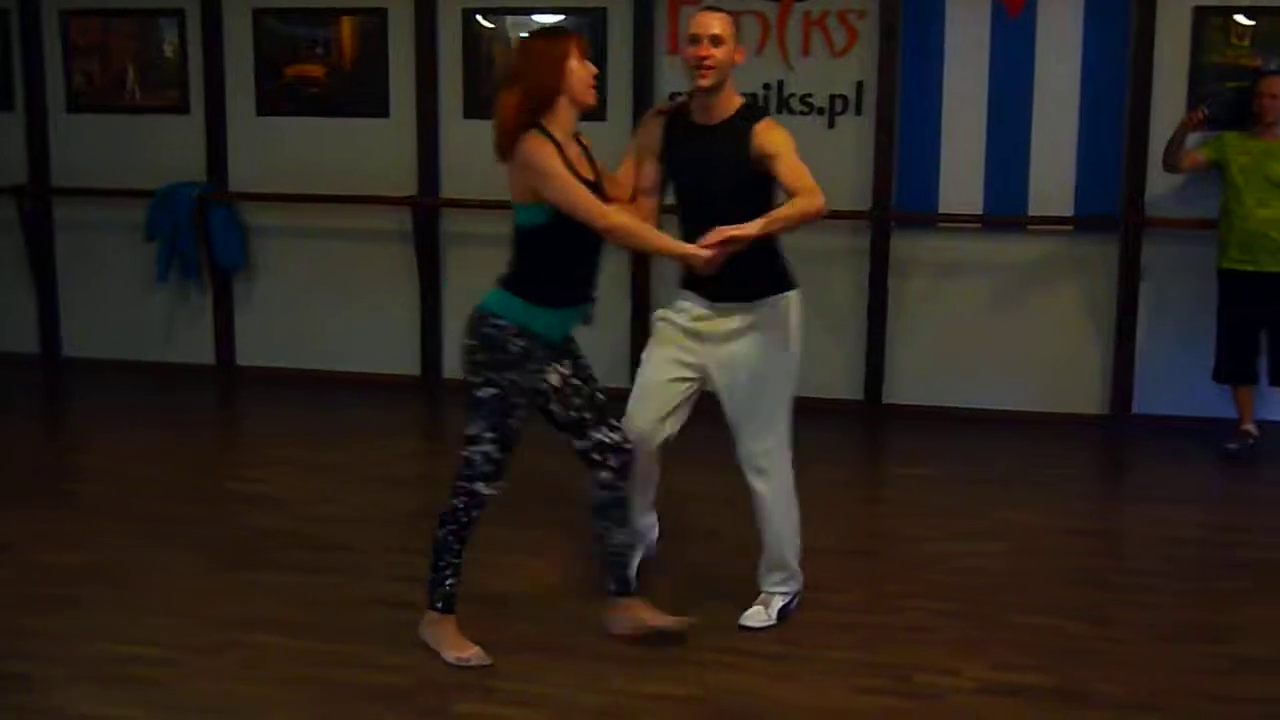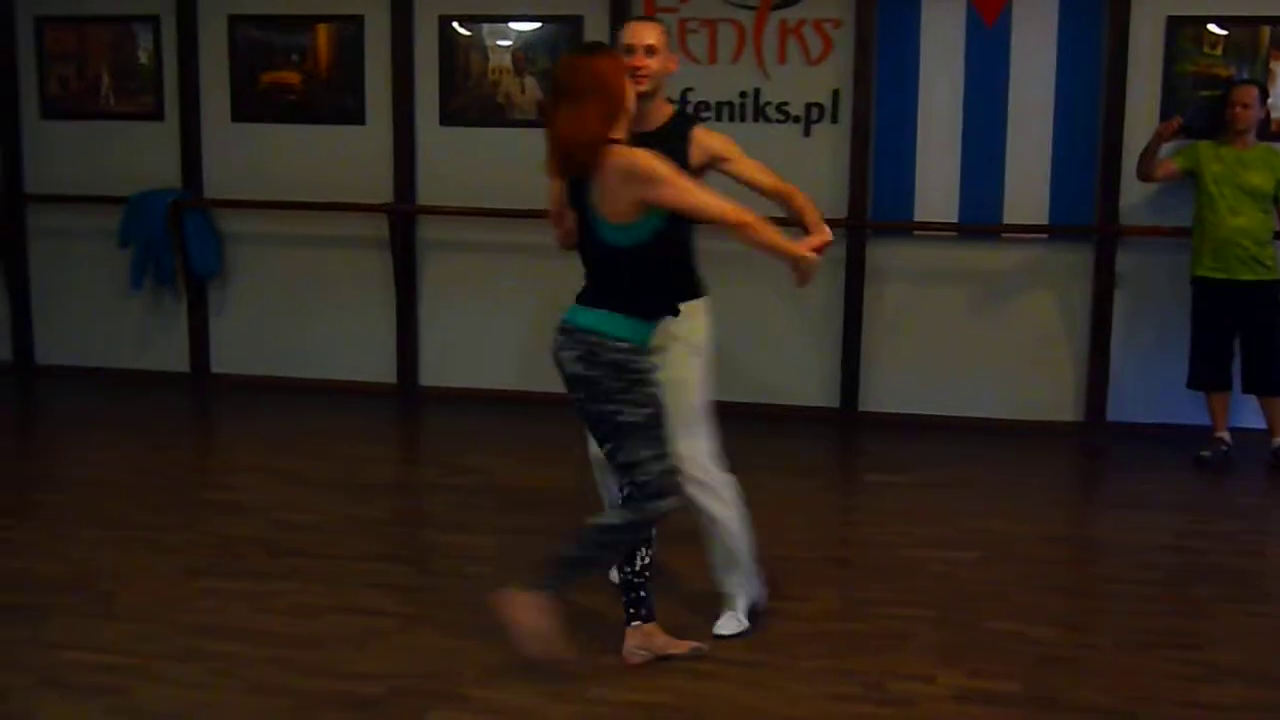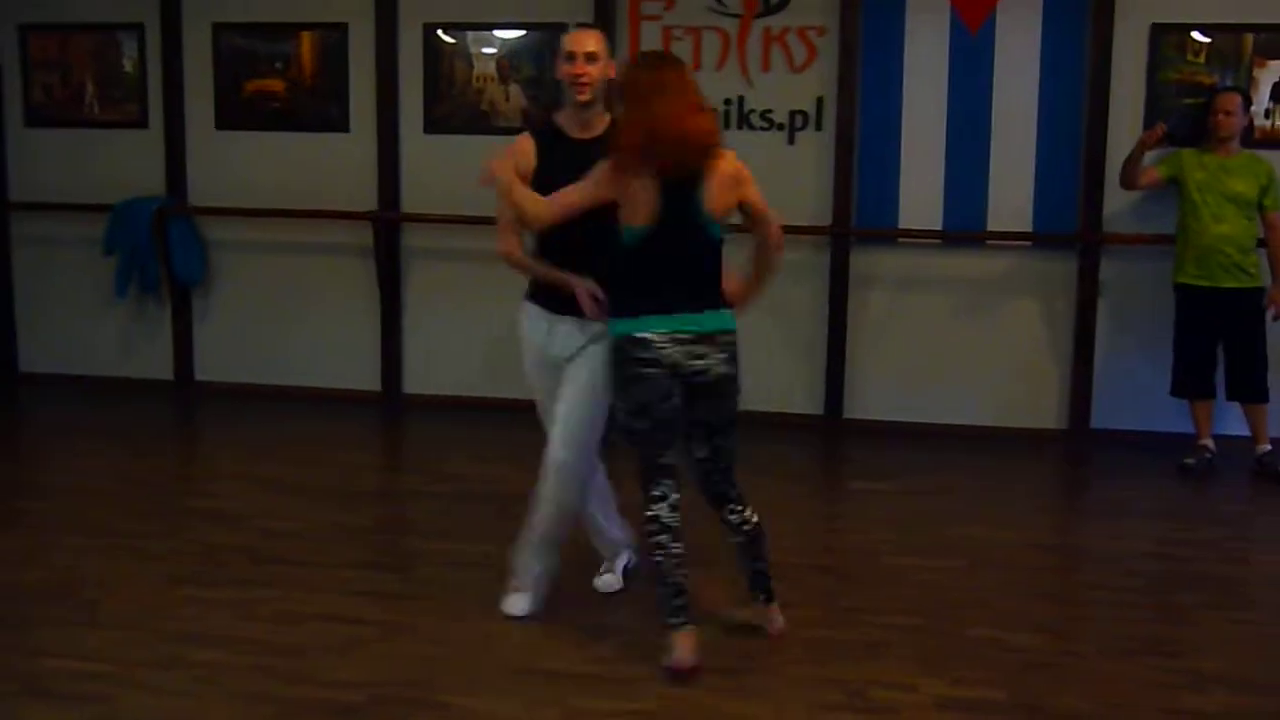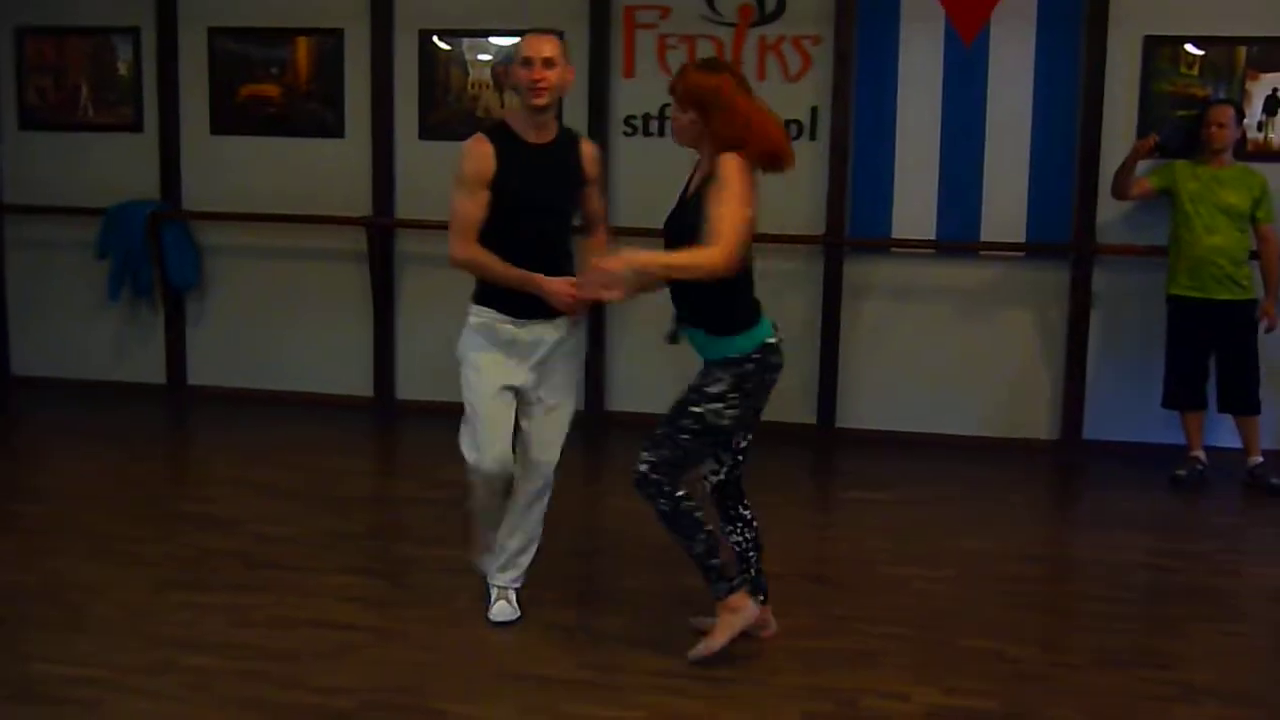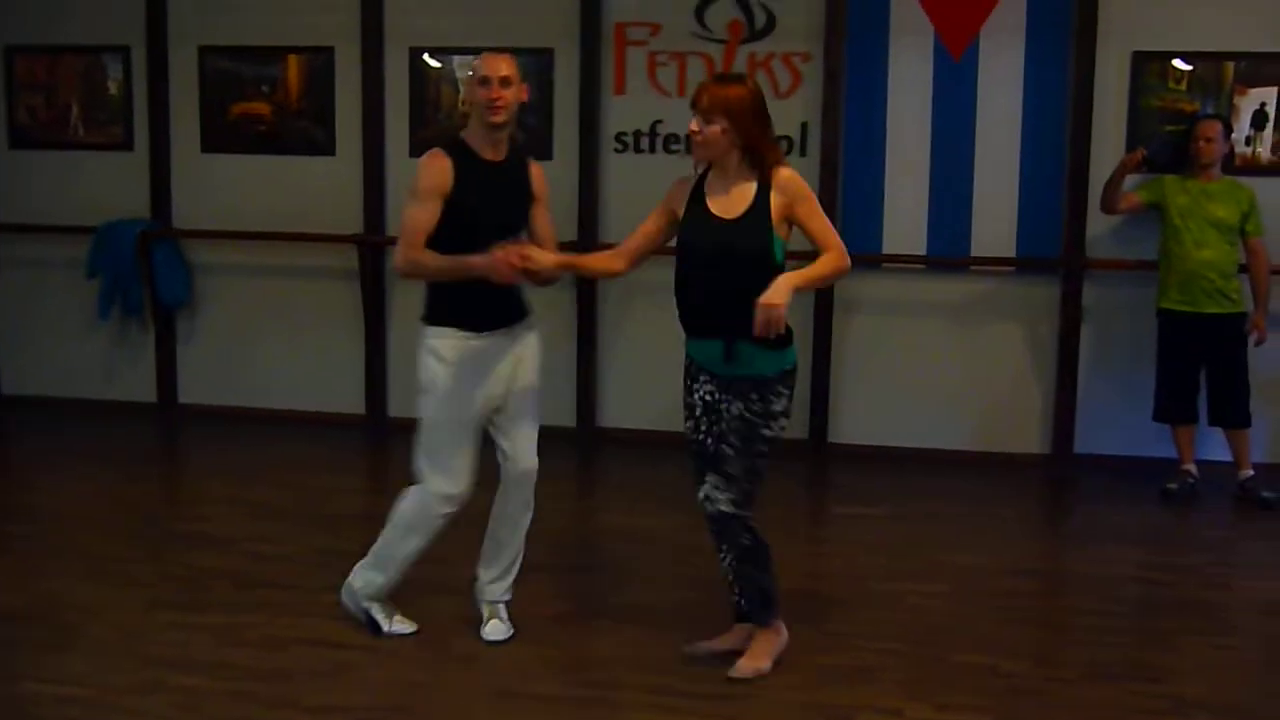
dt=0.2s
person 1, frame 1
left shoulder: (575, 148)
right shoulder: (533, 149)
left elbow: (615, 203)
right elbow: (605, 221)
right wrist: (689, 252)
left hip: (551, 343)
right hip: (508, 337)
left knee: (612, 454)
right knee: (480, 479)
left ankle: (625, 604)
right ankle: (438, 616)
person 1, frame 2
left shoulder: (583, 166)
right shoulder: (632, 166)
right elbow: (729, 216)
right wrist: (797, 251)
left hip: (588, 343)
right hip: (611, 350)
left knee: (640, 487)
right knee: (653, 494)
left ankle: (641, 628)
right ankle: (537, 596)
person 1, frame 3
left shoulder: (623, 170)
right shoulder: (725, 168)
left elbow: (538, 214)
right elbow: (770, 233)
left wrist: (504, 175)
right wrist: (749, 281)
left hip: (642, 351)
right hip: (713, 348)
left knee: (660, 490)
right knee: (721, 482)
left ankle: (682, 636)
right ankle: (766, 604)
person 1, frame 4
left shoulder: (728, 169)
right shoulder: (709, 169)
left elbow: (719, 258)
left wrist: (633, 262)
right wrist: (632, 283)
left hip: (738, 359)
right hip: (738, 354)
left knee: (655, 474)
right knee: (723, 487)
left ankle: (734, 597)
right ankle: (753, 604)
person 1, frame 5
left shoulder: (780, 184)
right shoulder: (685, 192)
left elbow: (839, 257)
right elbow: (622, 259)
left wrist: (789, 282)
right wrist: (558, 261)
left hip: (763, 371)
right hip: (704, 369)
left knee: (727, 505)
right knee: (713, 501)
left ankle: (769, 625)
right ankle: (747, 622)
person 2, frame 1
left shoulder: (761, 131)
right shoulder: (660, 128)
left elbow: (813, 201)
right elbow: (636, 209)
left wrist: (749, 230)
left hip: (762, 309)
right hip: (692, 306)
left knee: (763, 455)
right knee: (640, 431)
left ankle: (782, 583)
right ankle: (639, 540)
person 2, frame 2
left shoulder: (697, 140)
left elbow: (782, 190)
right elbow: (564, 222)
left wrist: (814, 228)
right wrist: (579, 228)
left hip: (676, 316)
left knee: (695, 459)
right knee: (605, 449)
left ankle: (743, 587)
person 2, frame 3
right shoulder: (531, 147)
right elbow: (508, 244)
right wrist: (569, 280)
left hip: (604, 323)
right hip: (543, 316)
left knee: (566, 454)
right knee: (573, 451)
left ankle: (528, 572)
right ankle: (618, 549)
person 2, frame 4
left shoulder: (583, 153)
right shoulder: (483, 150)
left elbow: (596, 229)
right elbow: (461, 249)
right wrist: (538, 283)
left hip: (559, 326)
right hip: (494, 324)
left knee: (539, 461)
right knee: (488, 456)
left ankle: (504, 577)
right ankle: (492, 534)
person 2, frame 5
left shoulder: (531, 172)
right shoulder: (440, 165)
left elbow: (547, 257)
right elbow: (406, 258)
left wrist: (531, 266)
right wrist: (477, 266)
left hip: (515, 338)
right hip: (451, 342)
left knee: (521, 472)
right knee: (445, 485)
left ankle: (494, 595)
right ankle: (366, 587)
person 3, frame 1
right shoulder: (1228, 144)
right elbow: (1174, 164)
right wrist: (1183, 131)
right hip: (1237, 269)
right knee: (1238, 353)
right ankle: (1246, 428)
person 3, frame 2
right shoulder: (1200, 152)
right elbow: (1148, 174)
right wrist: (1157, 141)
right hip: (1210, 278)
right knee: (1212, 361)
right ankle: (1220, 437)
person 3, frame 3
right shoulder: (1184, 160)
right elbow: (1131, 182)
right wrist: (1141, 148)
left hip: (1245, 287)
right hip: (1194, 285)
right knee: (1196, 369)
right ankle: (1204, 445)
person 3, frame 4
right shoulder: (1177, 172)
right elbow: (1122, 192)
right wrist: (1133, 158)
left hip: (1237, 299)
right hip: (1186, 297)
left knee: (1243, 384)
right knee: (1187, 381)
right ankle: (1196, 456)
person 3, frame 5
left shoulder: (1242, 195)
right shoulder: (1166, 186)
left elbow: (1257, 255)
right elbow: (1111, 206)
left wrist: (1261, 310)
right wrist: (1120, 172)
left hip: (1227, 312)
right hip: (1176, 311)
left knee: (1233, 397)
right knee: (1178, 394)
left ankle: (1246, 475)
right ankle: (1187, 471)
